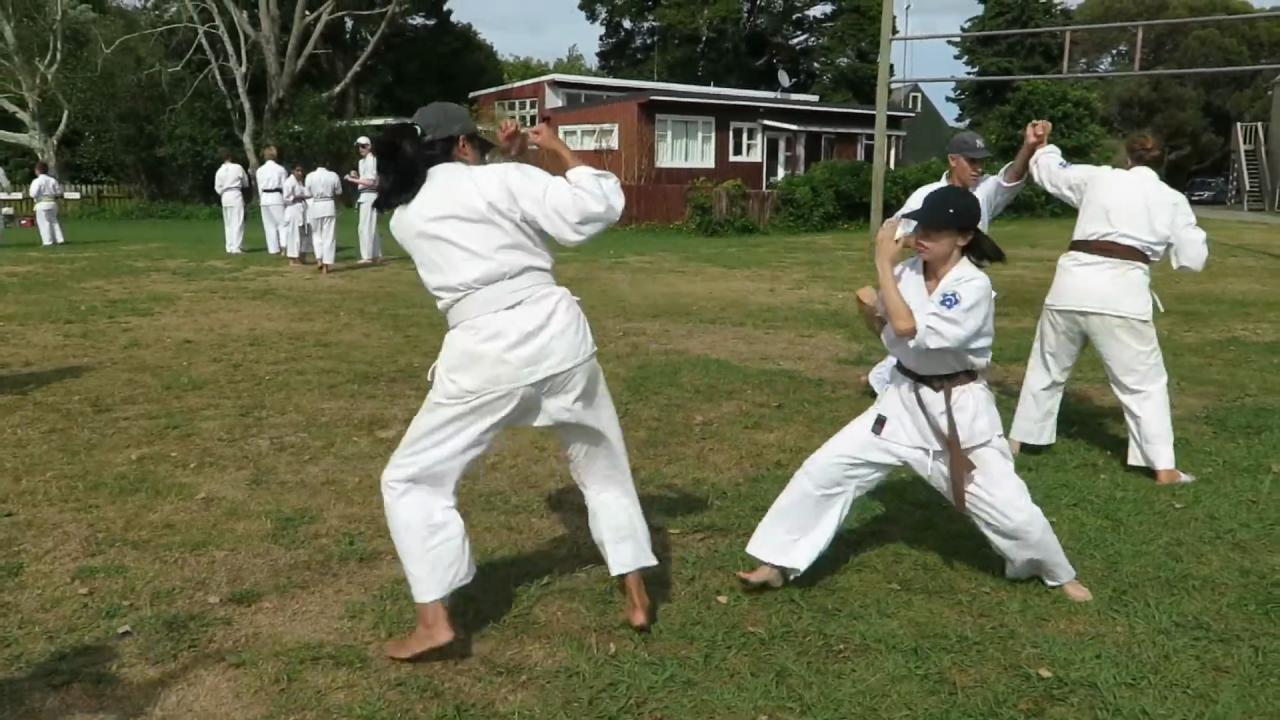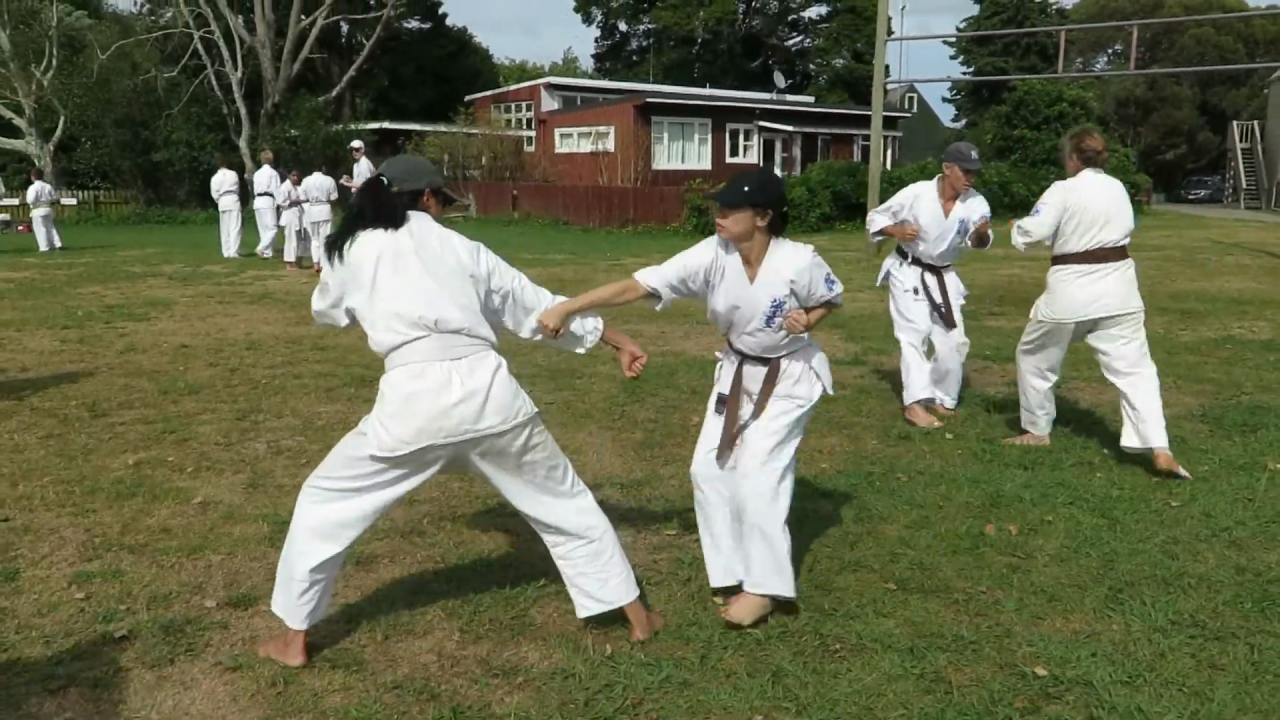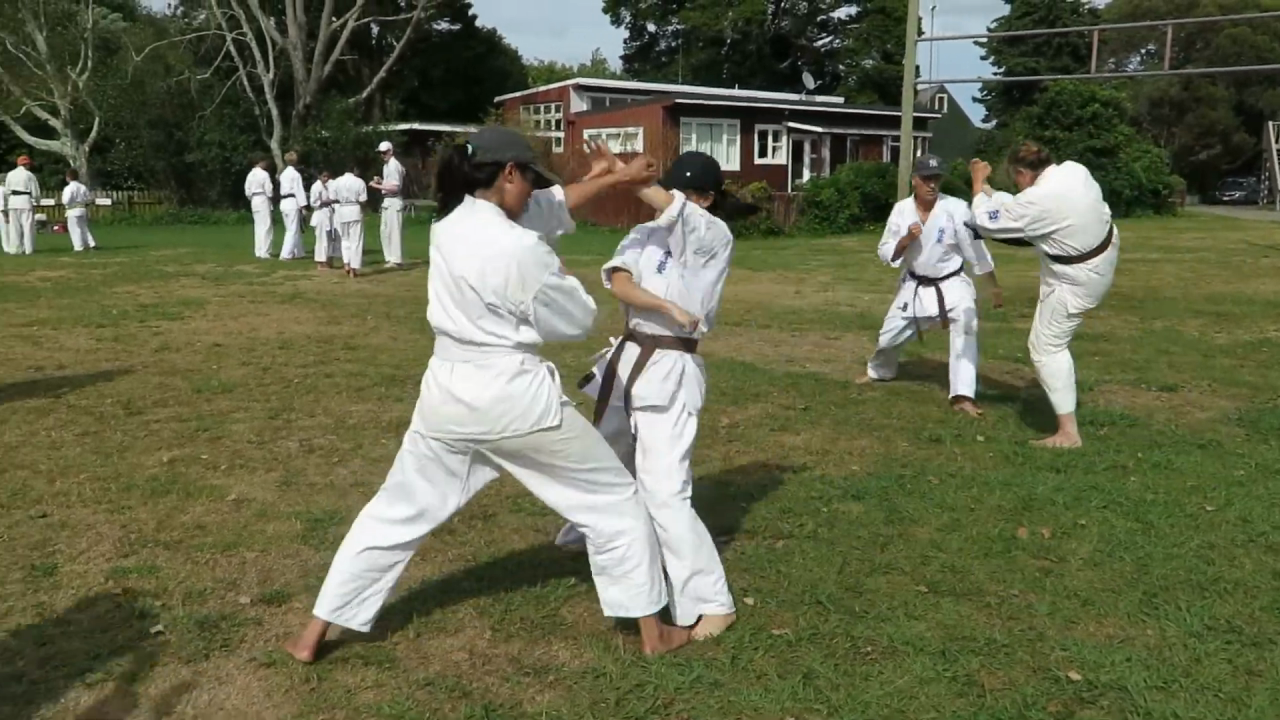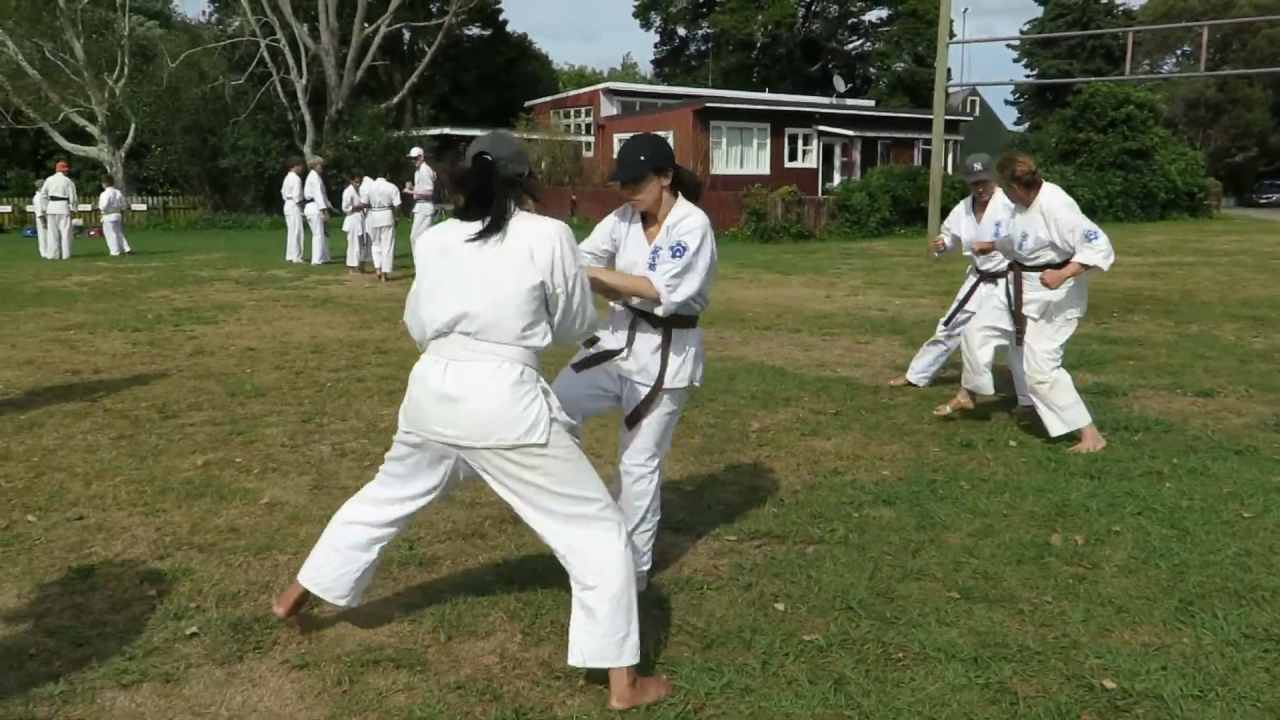
dt=0.4s
person 1, frame 1
left shoulder: (404, 215)
right shoulder: (502, 178)
right elbow: (599, 207)
left wrist: (496, 153)
right wrist: (561, 152)
left hip: (488, 353)
right hip: (556, 328)
left knee: (411, 482)
right knee: (601, 464)
left ankle: (435, 620)
right ankle: (637, 599)
person 1, frame 2
left shoulder: (351, 247)
right shoulder: (466, 250)
left elbow: (329, 312)
right elbow: (539, 307)
right wrist: (618, 339)
left hip: (417, 399)
right hip: (491, 391)
left knee: (324, 502)
right knee: (565, 502)
left ankle: (294, 638)
right ankle: (637, 615)
person 1, frame 3
left shoulder: (451, 219)
right shoulder: (518, 248)
left elbow: (542, 210)
right elbow: (575, 321)
left wrist: (616, 179)
right wrist: (561, 274)
left hip: (448, 393)
right hip: (515, 396)
left knee: (396, 512)
right knee: (612, 500)
left ankle: (311, 637)
right ankle: (652, 631)
person 1, frame 4
left shoulder: (438, 238)
right shoulder: (551, 237)
right elbow: (576, 324)
left hip: (434, 394)
right hip: (505, 404)
left knee: (384, 498)
right knee: (597, 531)
left ankle: (296, 596)
right ankle: (623, 682)
person 2, frame 1
left shoulder: (974, 288)
right shoulder: (908, 270)
left elbow: (909, 330)
right elbow: (882, 329)
left wrist: (882, 266)
right wrist: (870, 305)
left hip: (960, 409)
right hip: (904, 400)
left knee: (1014, 512)
right knee: (826, 469)
left ankle: (1058, 574)
right ankle: (776, 563)
person 2, frame 2
left shoulder: (799, 261)
right shoulder: (711, 254)
left elbow: (833, 297)
right elbow: (644, 284)
left wrist: (806, 320)
right wrist: (567, 307)
left hip: (791, 377)
right hip: (740, 374)
left knee: (760, 480)
right knee: (711, 471)
left ankle: (764, 587)
right ankle: (736, 576)
person 2, frame 3
left shoulder: (713, 236)
right shoulder: (651, 233)
left elbow: (669, 203)
right elbow: (618, 281)
right wrist: (667, 307)
left hip: (669, 378)
right hip: (627, 364)
left knee: (664, 494)
left ankle: (713, 604)
right ankle: (587, 536)
person 2, frame 4
left shoulder: (693, 224)
right shoulder: (622, 220)
left elbow: (663, 292)
right elbow: (583, 265)
left wrist: (598, 276)
left hip: (666, 352)
right hip: (622, 339)
left knee: (639, 464)
right knee: (561, 402)
left ankle: (631, 568)
person 3, frame 1
left shoulder: (1097, 178)
right shoulder: (1173, 200)
left elbow: (1047, 171)
right elbow: (1193, 260)
left wrist: (1042, 145)
left hip: (1073, 284)
right hip: (1122, 291)
left knee: (1048, 366)
right knee: (1143, 379)
left ankle: (1017, 440)
right ankle: (1164, 467)
person 3, frame 2
left shoulder: (1063, 191)
right shoulder: (1116, 189)
left elbow: (1031, 233)
left wrist: (1017, 227)
left hip: (1068, 293)
right hip: (1115, 290)
left knee: (1034, 359)
right knee: (1134, 371)
left ankle: (1038, 432)
right ankle: (1161, 453)
person 3, frame 3
left shoulder: (1036, 200)
right shoulder: (1075, 169)
left elbow: (988, 222)
left wrist: (978, 182)
left hip: (1077, 278)
right hip: (1101, 255)
left knee: (1048, 345)
left ankle: (1068, 431)
person 3, frame 4
left shoulder: (1055, 209)
right shoulder: (1026, 202)
left elbow: (1099, 247)
left wrist: (1064, 274)
right wrist: (994, 245)
left hip: (1054, 294)
right hip: (1022, 287)
left knee: (1041, 368)
right knee: (978, 332)
left ankle: (1090, 435)
right ankle: (970, 393)
person 4, frame 1
left shoulder: (988, 190)
right shoulder: (926, 196)
left elbow: (1012, 177)
right elbow: (894, 229)
left wrist: (1029, 148)
right wrist: (914, 242)
left ankle: (879, 379)
person 4, frame 2
left shoulder: (975, 202)
right shoulder: (916, 193)
left elbow: (978, 242)
right elbow: (876, 217)
left wrist: (981, 232)
right wrist: (896, 231)
left hip: (941, 277)
right hip: (907, 271)
left knee: (955, 340)
right knee: (915, 332)
left ankle: (942, 399)
right ankle: (915, 403)
person 4, frame 3
left shoulder: (955, 208)
right shoulder: (901, 210)
left elbow: (976, 248)
right elbow: (886, 255)
left wrist: (994, 286)
right wrist: (907, 238)
left hip: (952, 284)
right hip: (916, 285)
left knee: (965, 329)
right knee: (890, 334)
left ankle: (962, 395)
right ankle: (878, 371)
person 4, frame 4
left shoulder: (1011, 203)
right shoulder: (962, 209)
right elbow: (949, 241)
right wrist: (939, 244)
left hip: (1009, 282)
right hip: (979, 282)
right knee: (949, 330)
left ankle: (1029, 401)
right ankle: (917, 375)
